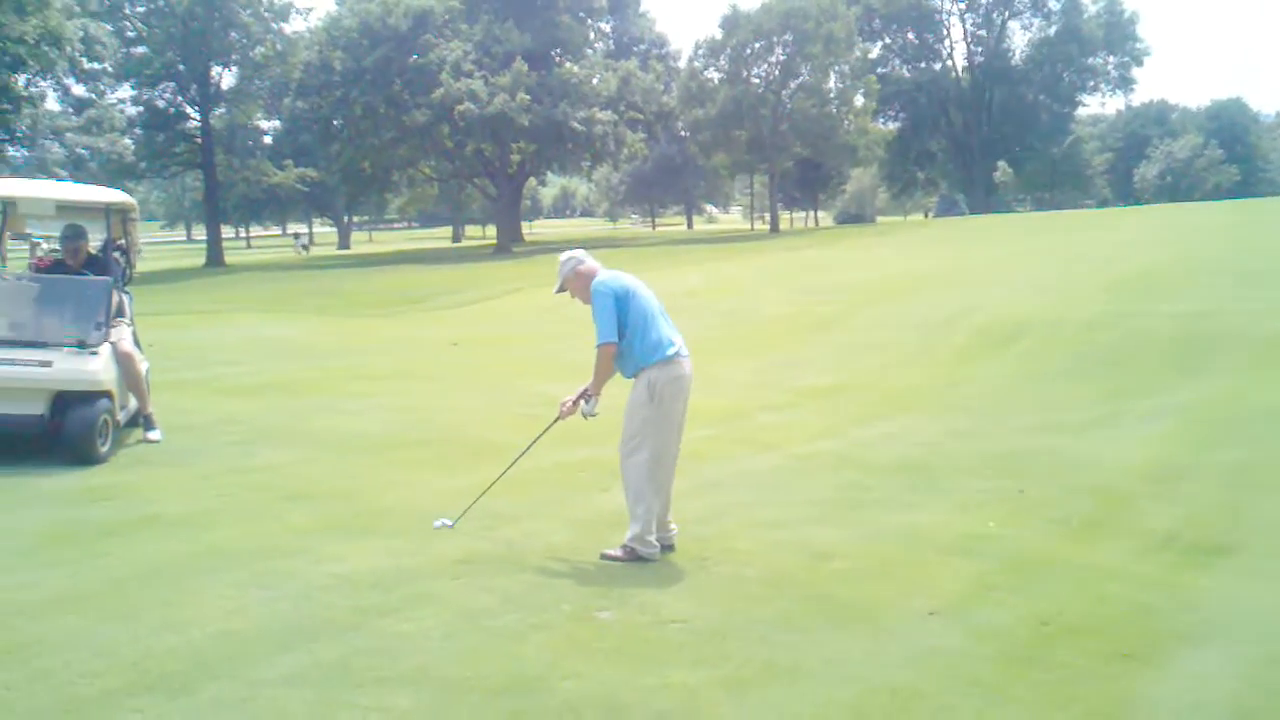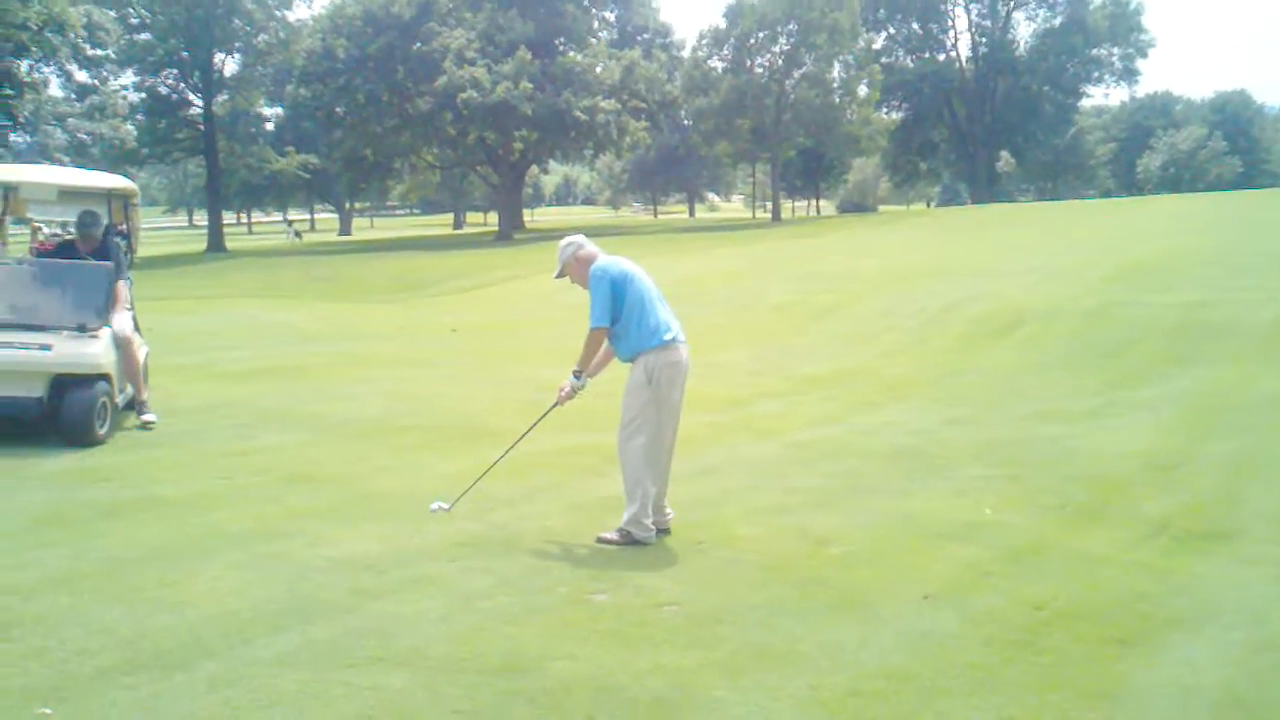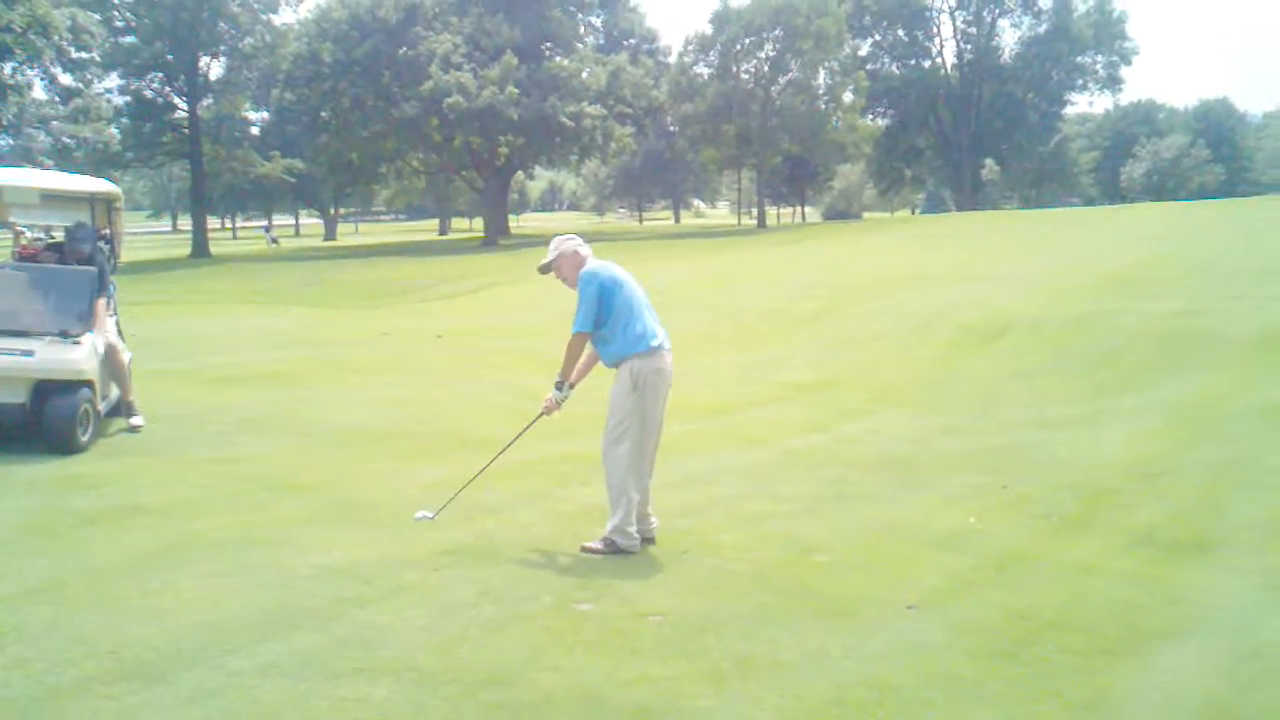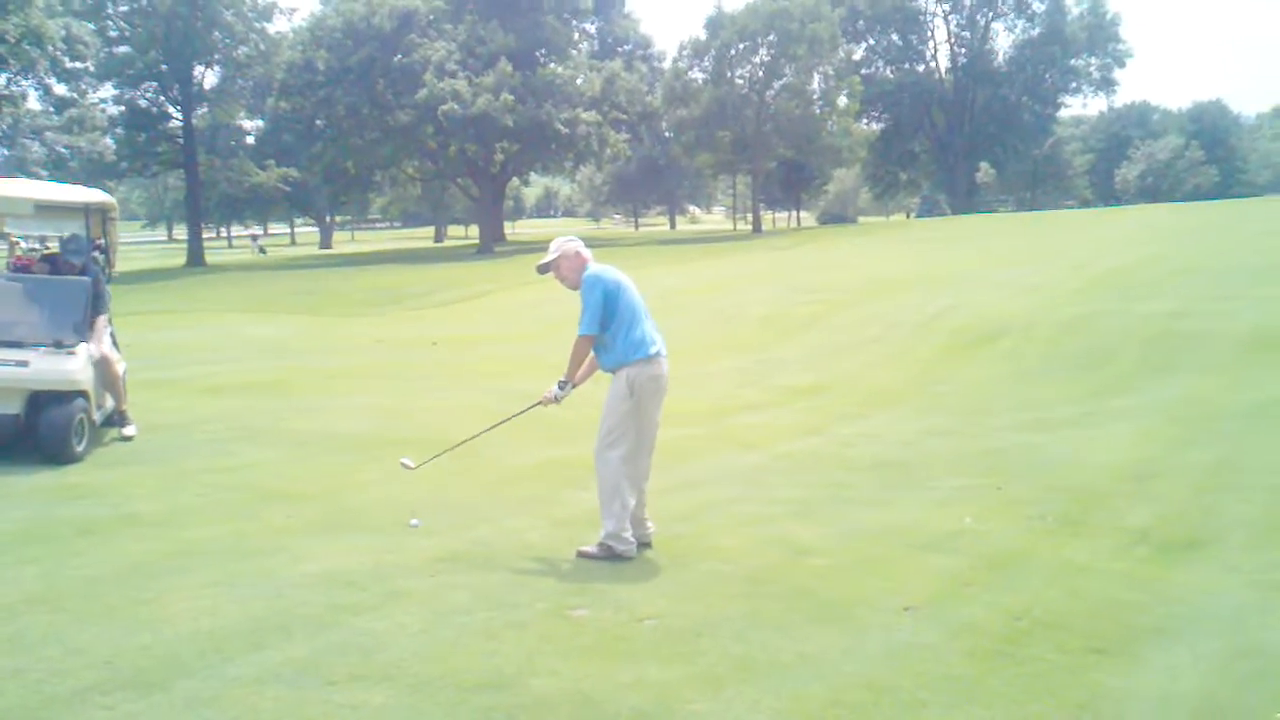
dt=0.5s
person 1, frame 1
left shoulder: (601, 287)
right shoulder: (618, 282)
left elbow: (608, 348)
right elbow: (618, 352)
left wrist: (592, 396)
right wrist: (581, 393)
left hip: (657, 374)
right hip: (674, 368)
left knee: (638, 457)
right knee: (657, 457)
left ankle: (643, 543)
right ankle: (661, 533)
person 1, frame 2
left shoulder: (600, 271)
right shoulder: (619, 268)
left elbow: (599, 332)
right elbow: (616, 339)
left wrist: (578, 374)
right wrist: (584, 377)
left hip: (654, 360)
right hip: (672, 354)
left knee: (636, 442)
right knee: (655, 442)
left ankle: (638, 526)
right ankle: (657, 517)
person 1, frame 3
left shoulder: (591, 275)
right shoulder: (606, 274)
left elbow: (580, 338)
right elbow: (598, 345)
left wrist: (560, 386)
right wrist: (568, 386)
left hip: (639, 366)
right hip: (654, 361)
left knee: (619, 450)
right knee: (637, 450)
left ankle: (622, 535)
right ankle: (641, 525)
person 1, frame 4
left shoulder: (594, 277)
right shoulder: (605, 279)
left elbow: (586, 340)
right elbow: (603, 348)
left wrist: (564, 384)
right wrist: (572, 385)
left hip: (635, 371)
right hip: (649, 367)
left knee: (612, 454)
right knee: (632, 454)
left ankle: (618, 541)
right ankle: (638, 530)
person 2, frame 1
left shoulder: (104, 264)
right shoulder: (53, 269)
left elbow: (112, 296)
left hip: (110, 322)
left knee: (126, 353)
left ankle: (147, 417)
person 2, frame 2
left shoulder: (110, 250)
right shoulder: (62, 250)
left elbow: (120, 283)
left wrist: (119, 313)
left hip: (109, 309)
left knee: (125, 337)
left ankle: (142, 401)
person 2, frame 3
left shoulder: (97, 262)
right shoulder: (53, 251)
left elbow: (101, 300)
left wrist: (97, 333)
left hip: (92, 316)
left knee: (110, 344)
left ankle: (129, 404)
person 2, frame 4
left shoulder: (93, 274)
right shoulder: (47, 262)
left elbow: (101, 315)
left wrist: (94, 343)
right wrist: (36, 272)
left knee: (104, 356)
left ankle: (122, 413)
